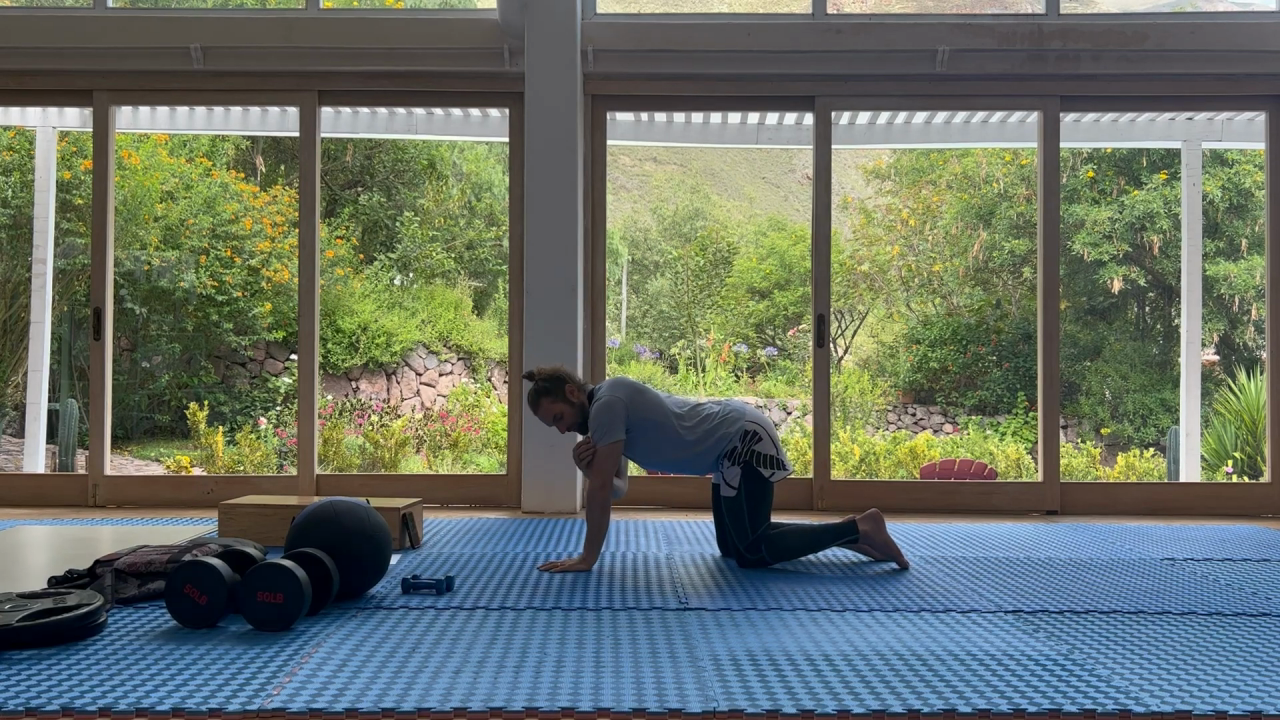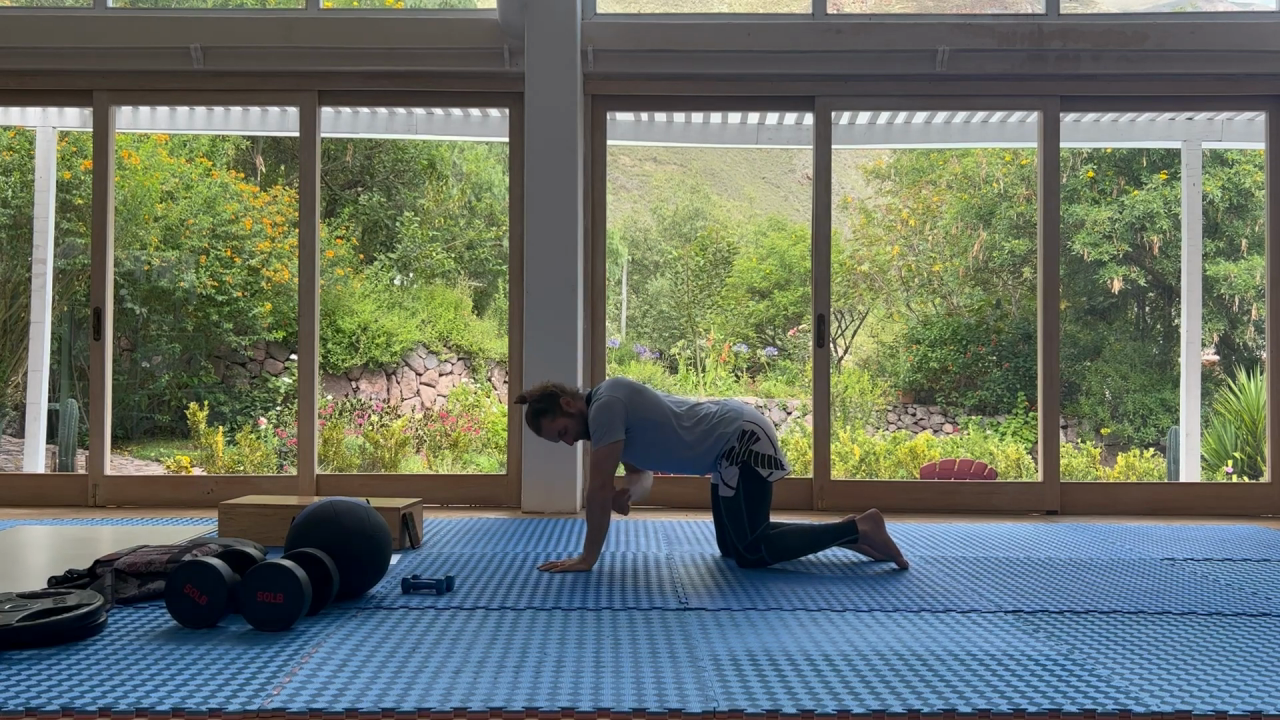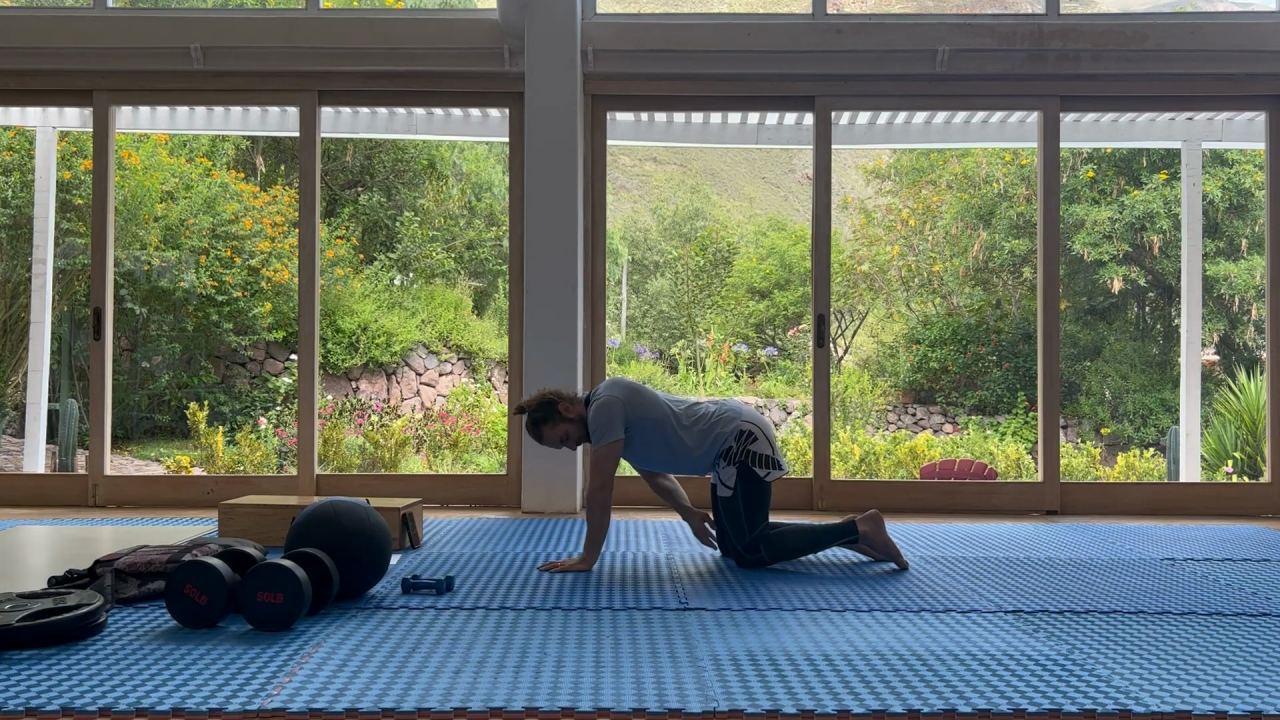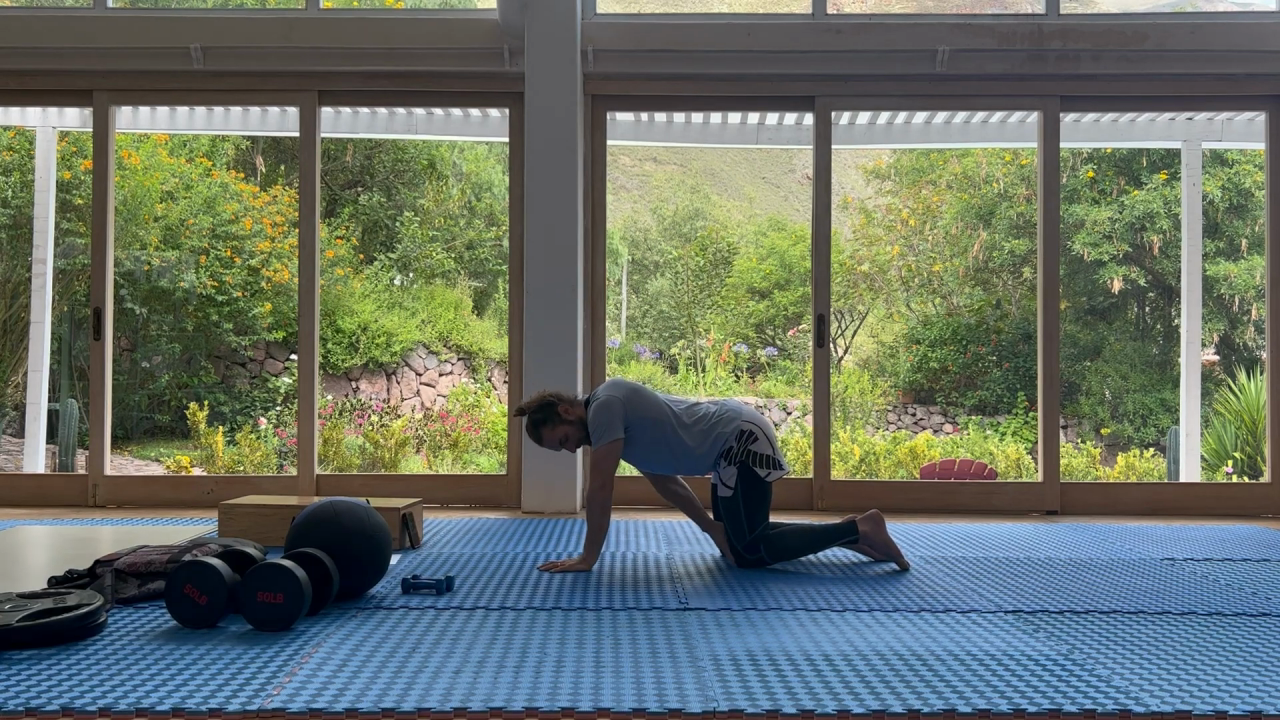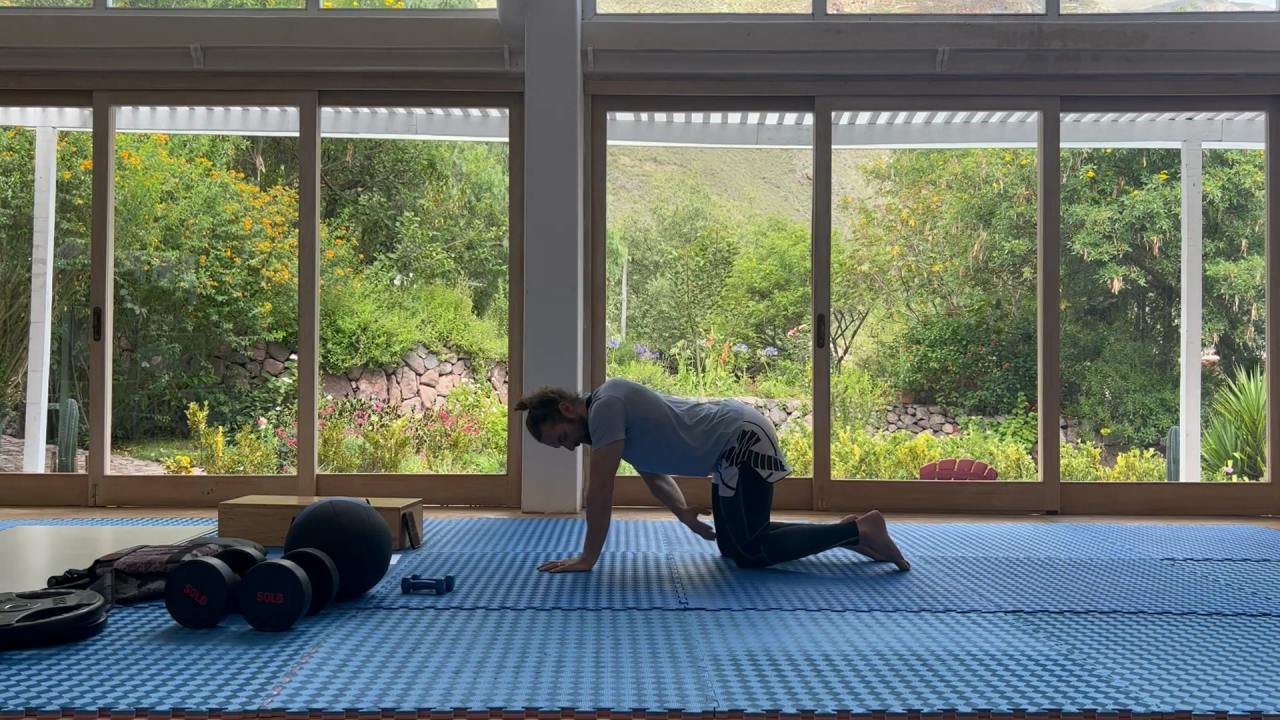
dt=0.2s
person 1, frame 1
left shoulder: (605, 405)
right shoulder: (608, 406)
left elbow: (600, 491)
right elbow: (614, 484)
left wrist: (587, 558)
right wrist: (589, 464)
left hip: (744, 440)
right hip: (736, 440)
left knee: (752, 553)
right knee: (732, 545)
left ankle: (856, 528)
right ankle: (846, 533)
person 1, frame 2
left shoulder: (604, 406)
right shoulder: (611, 409)
left elbow: (598, 490)
right elbow: (639, 467)
left wrist: (587, 558)
right wrist: (623, 495)
left hip: (742, 439)
right hip: (734, 437)
left knee: (752, 553)
right knee: (732, 545)
left ankle: (857, 529)
right ankle: (847, 532)
person 1, frame 3
left shoulder: (603, 407)
right shoulder: (614, 414)
left elbow: (600, 491)
right elbow: (657, 474)
left wrist: (587, 558)
right wrist: (693, 516)
left hip: (740, 438)
right hip: (734, 437)
left knee: (751, 552)
right knee: (732, 541)
left ankle: (857, 529)
right ankle: (848, 532)
person 1, frame 4
left shoulder: (603, 408)
right shoulder: (615, 415)
left elbow: (599, 491)
right elbow: (664, 479)
left wrist: (587, 558)
right wrist: (709, 524)
left hip: (740, 438)
right hip: (734, 437)
left knee: (751, 552)
right knee: (733, 542)
left ankle: (857, 529)
right ankle: (847, 531)
person 1, frame 5
left shoulder: (605, 407)
right shoulder: (614, 414)
left elbow: (600, 491)
right elbow: (658, 480)
left wrist: (587, 559)
right wrist: (684, 513)
left hip: (742, 438)
right hip: (735, 436)
left knee: (751, 552)
right knee: (732, 545)
left ankle: (859, 531)
right ankle: (847, 530)
